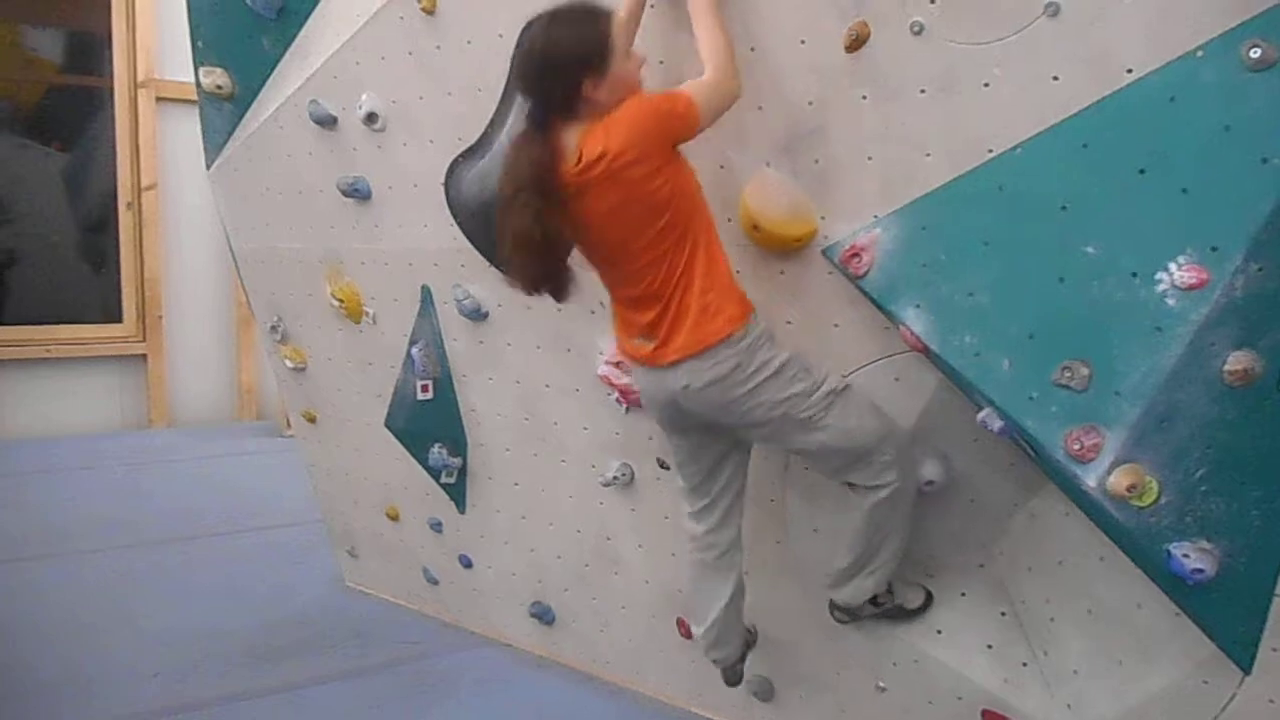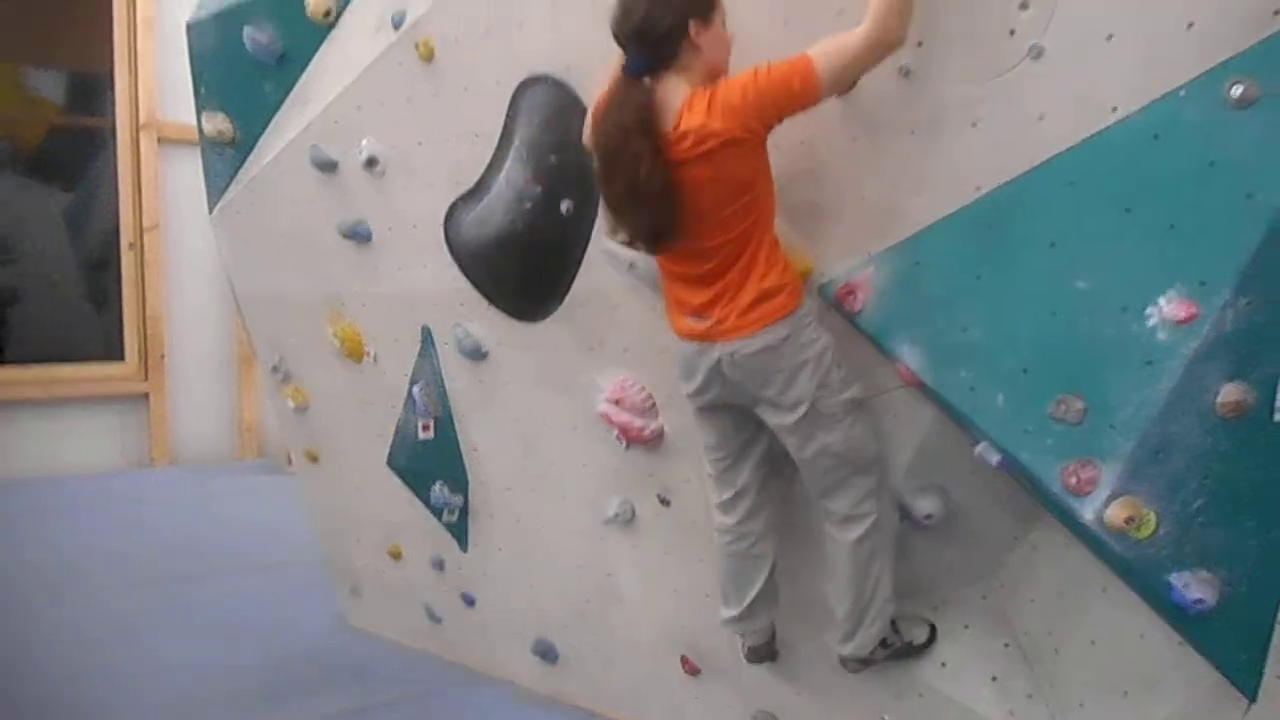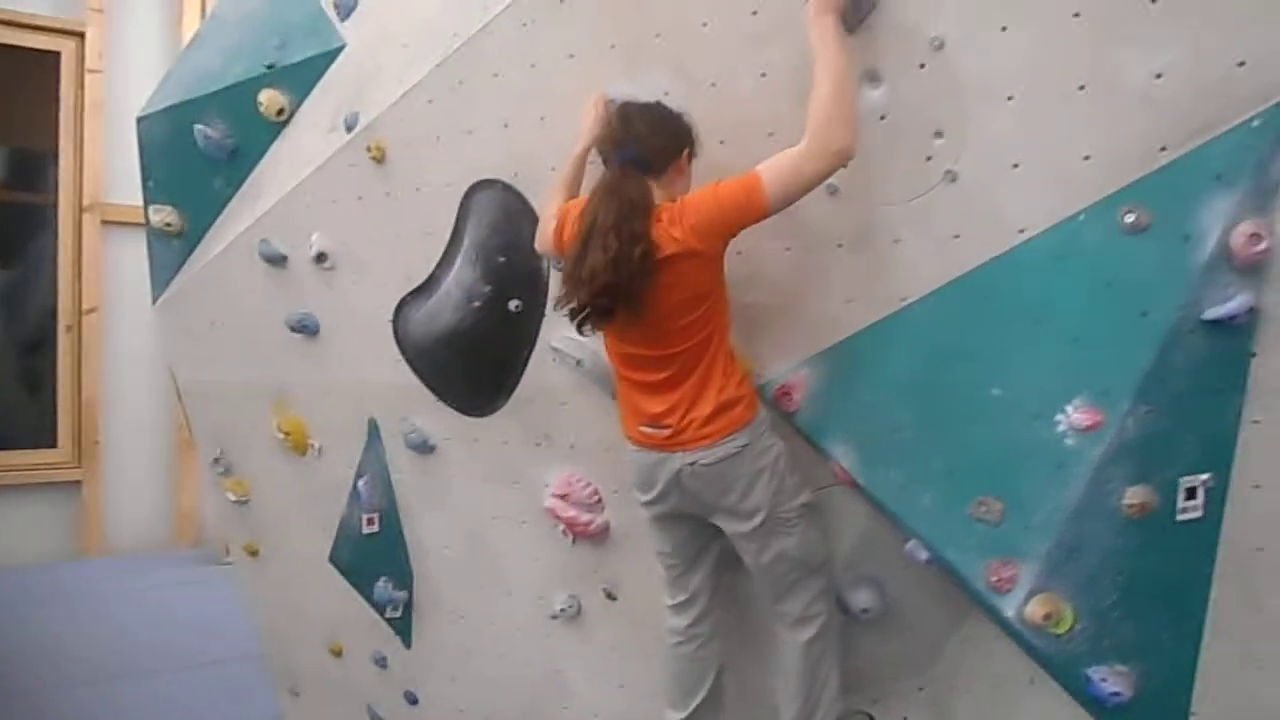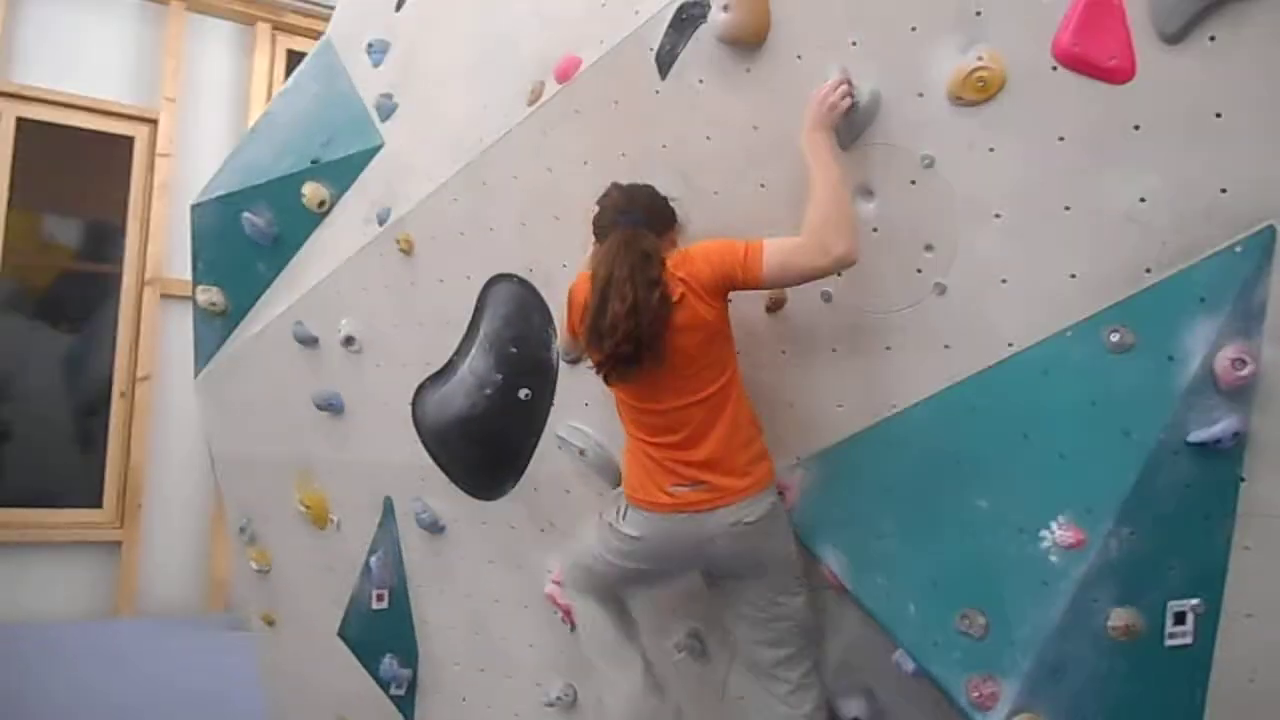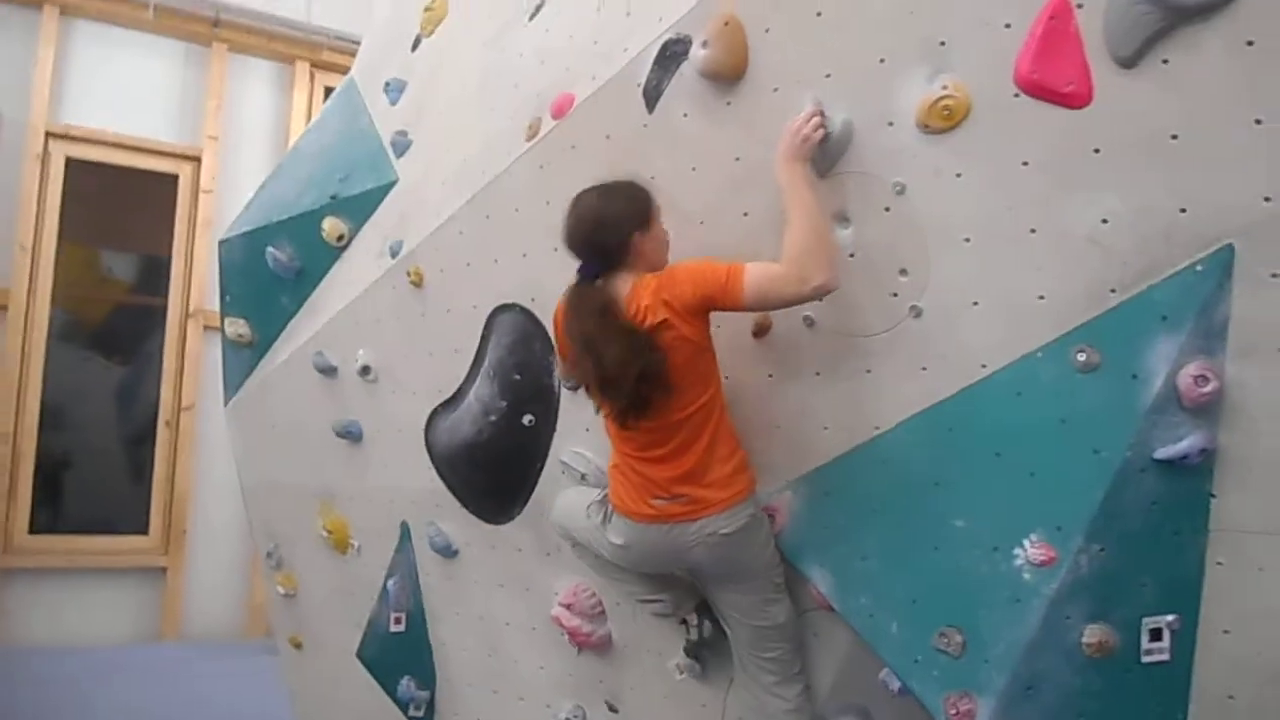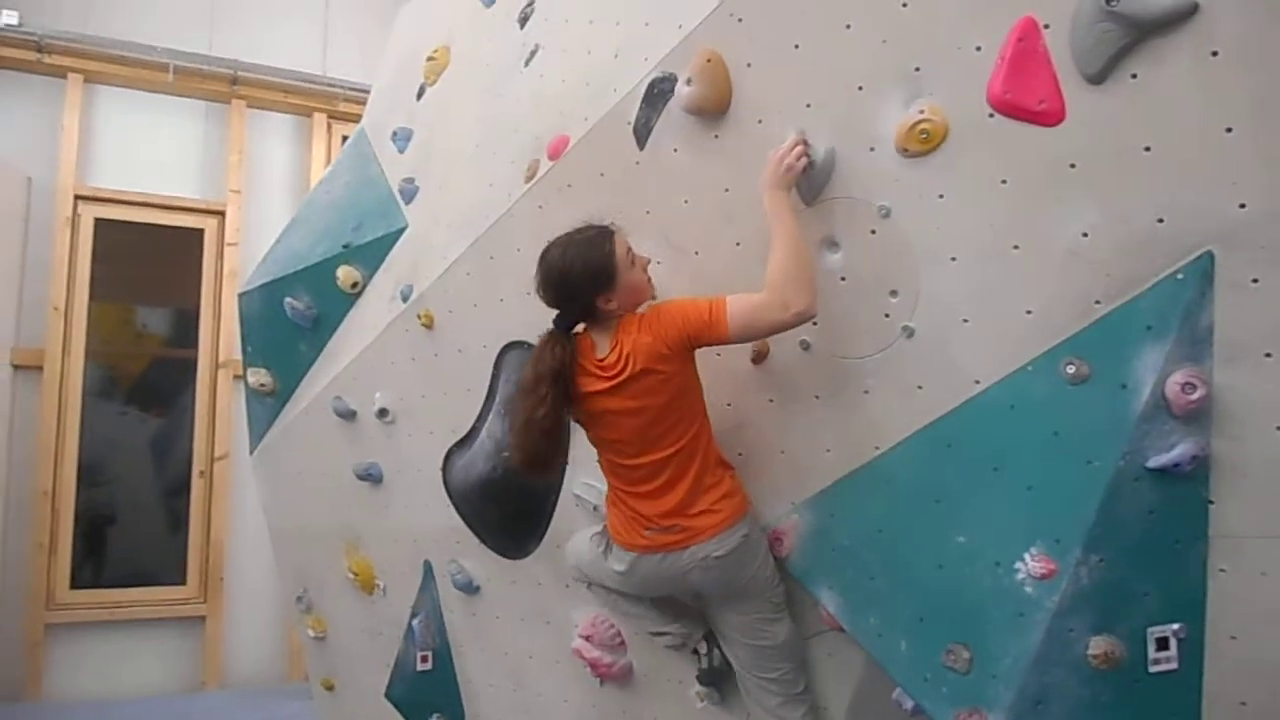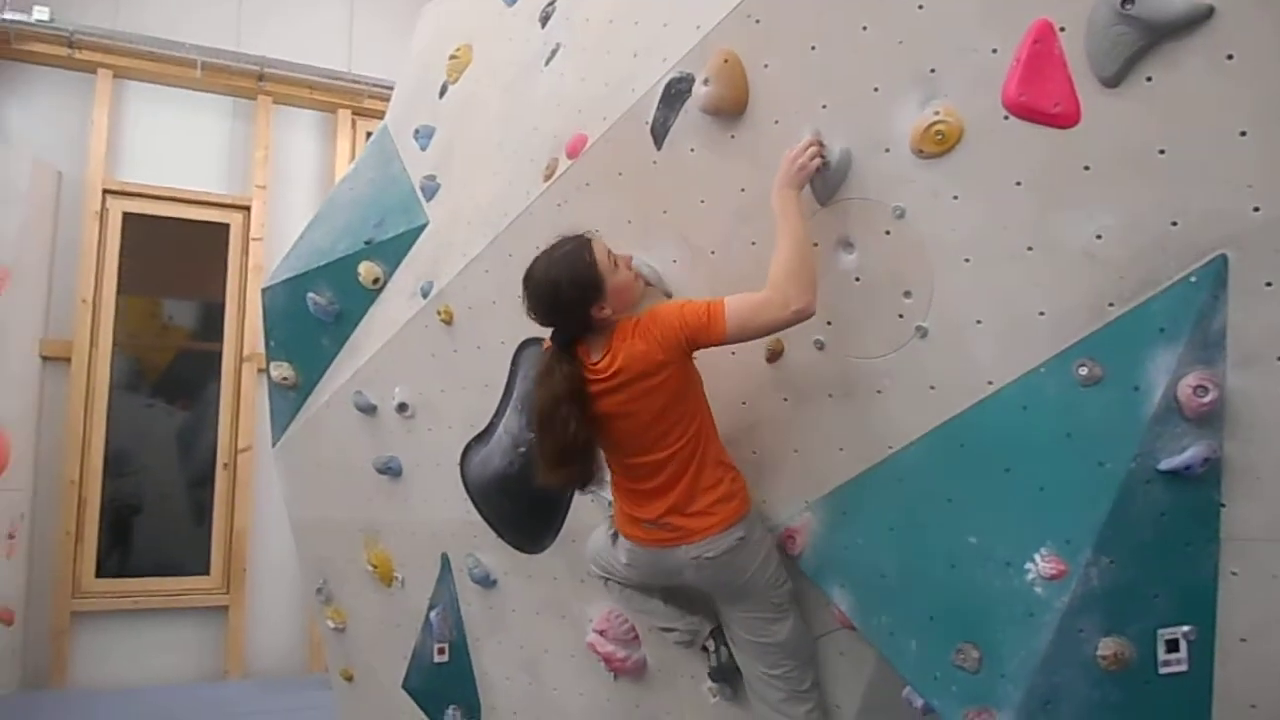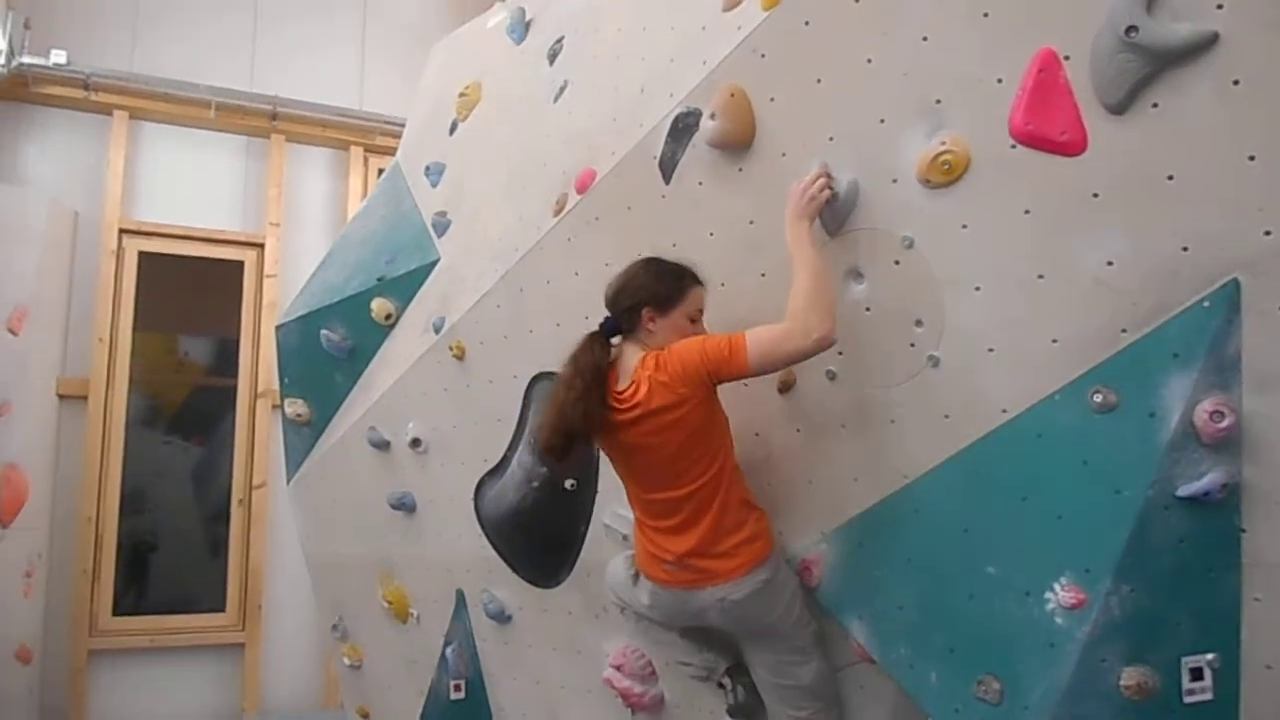
dt=0.5s
person 1, frame 1
left shoulder: (549, 154)
right shoulder: (633, 127)
left elbow: (604, 64)
right elbow: (721, 76)
left hip: (661, 377)
right hip: (727, 357)
left knee: (711, 515)
right knee: (880, 457)
left ankle: (725, 647)
right ankle: (860, 591)
person 1, frame 2
left shoulder: (621, 117)
right shoulder: (734, 107)
left hip: (699, 354)
right hip: (776, 340)
left knee: (737, 500)
right knee: (853, 494)
left ankle: (752, 631)
right ankle: (865, 637)
person 1, frame 3
left shoulder: (584, 227)
right shoulder: (698, 220)
left elbow: (546, 235)
right elbow: (831, 146)
left wrist: (584, 146)
left hip: (651, 461)
right hip: (729, 451)
left knee: (686, 602)
right knee: (802, 601)
person 1, frame 4
left shoulder: (588, 292)
right shoulder: (701, 269)
right elbow: (834, 248)
left wrist: (603, 249)
right wrist: (816, 134)
left hip: (653, 523)
right hip: (745, 516)
left knee: (584, 578)
person 1, frame 5
left shoulder: (573, 316)
right shoulder: (681, 291)
right elbow: (813, 277)
left wrist: (588, 283)
right wrist: (791, 165)
left hip: (637, 534)
right hip: (727, 524)
left knee: (568, 509)
left ankle: (677, 603)
person 1, frame 6
left shoulder: (564, 364)
right shoulder: (664, 332)
right elbow: (793, 303)
right wrist: (775, 194)
left hip: (638, 561)
right hip: (721, 547)
left knee: (581, 553)
left ankle: (694, 637)
person 1, frame 7
left shoulder: (565, 366)
right shoulder: (658, 335)
right elbow: (792, 302)
right wrist: (786, 193)
left hip: (645, 552)
right hip: (725, 542)
left knee: (602, 553)
left ankle: (704, 636)
person 1, frame 8
left shoulder: (594, 388)
right shoulder: (685, 368)
right elbow: (814, 331)
right wrist: (799, 225)
left hip: (668, 591)
right hip: (747, 582)
left knee: (621, 577)
left ankle: (722, 669)
